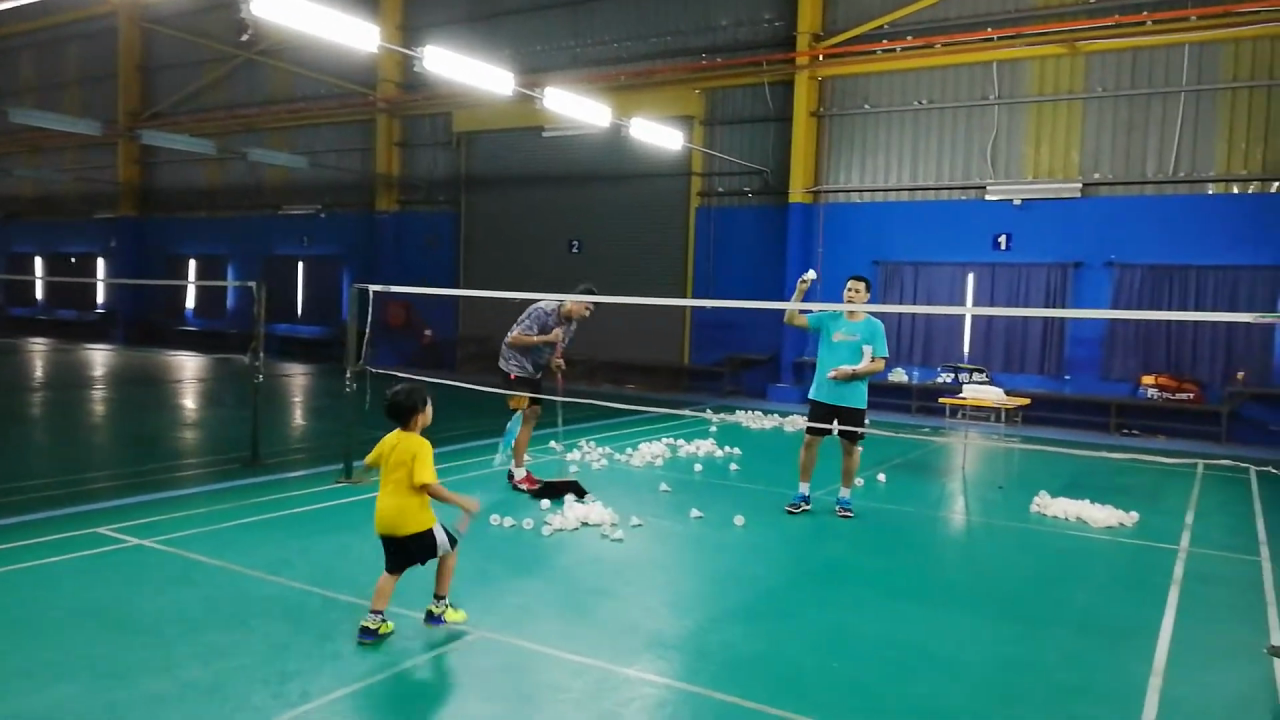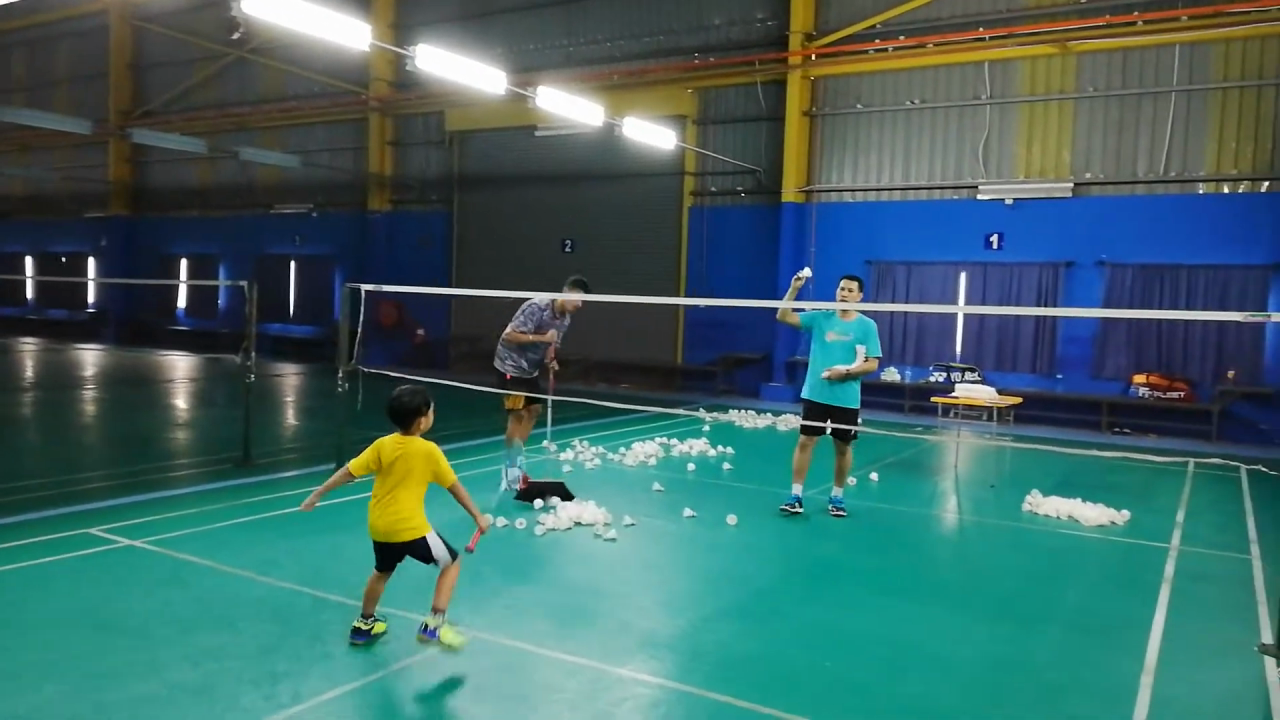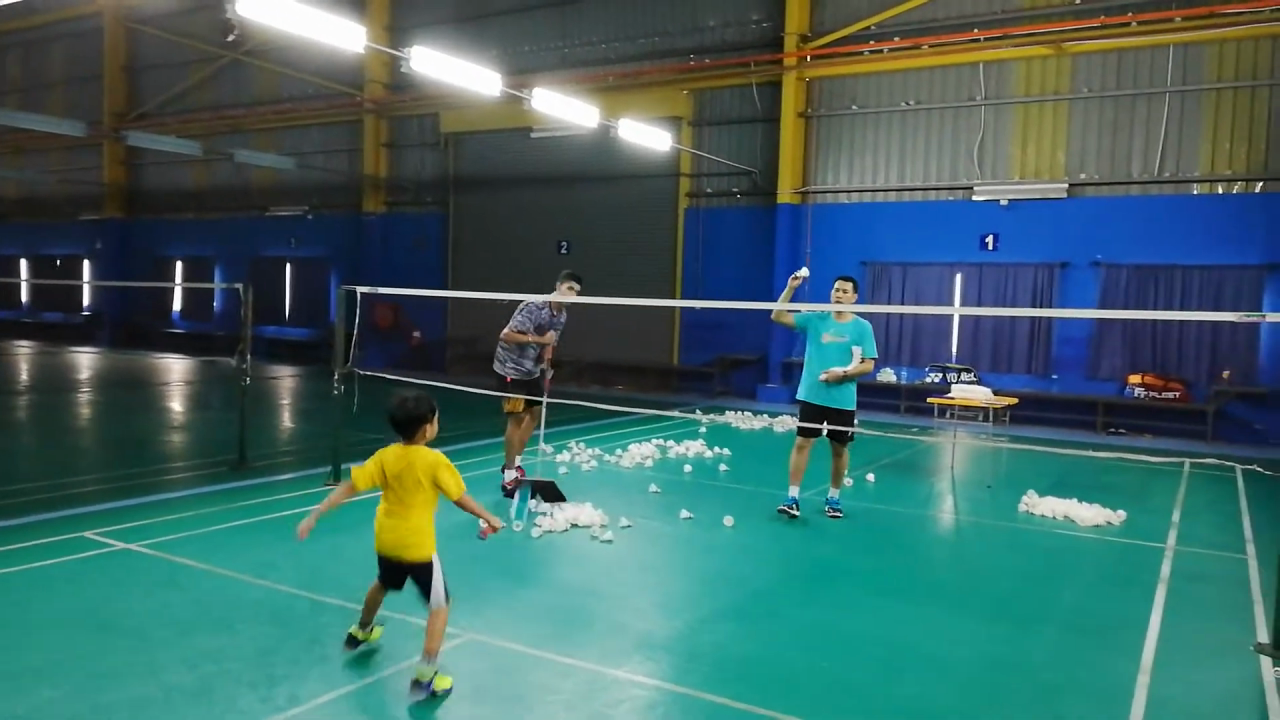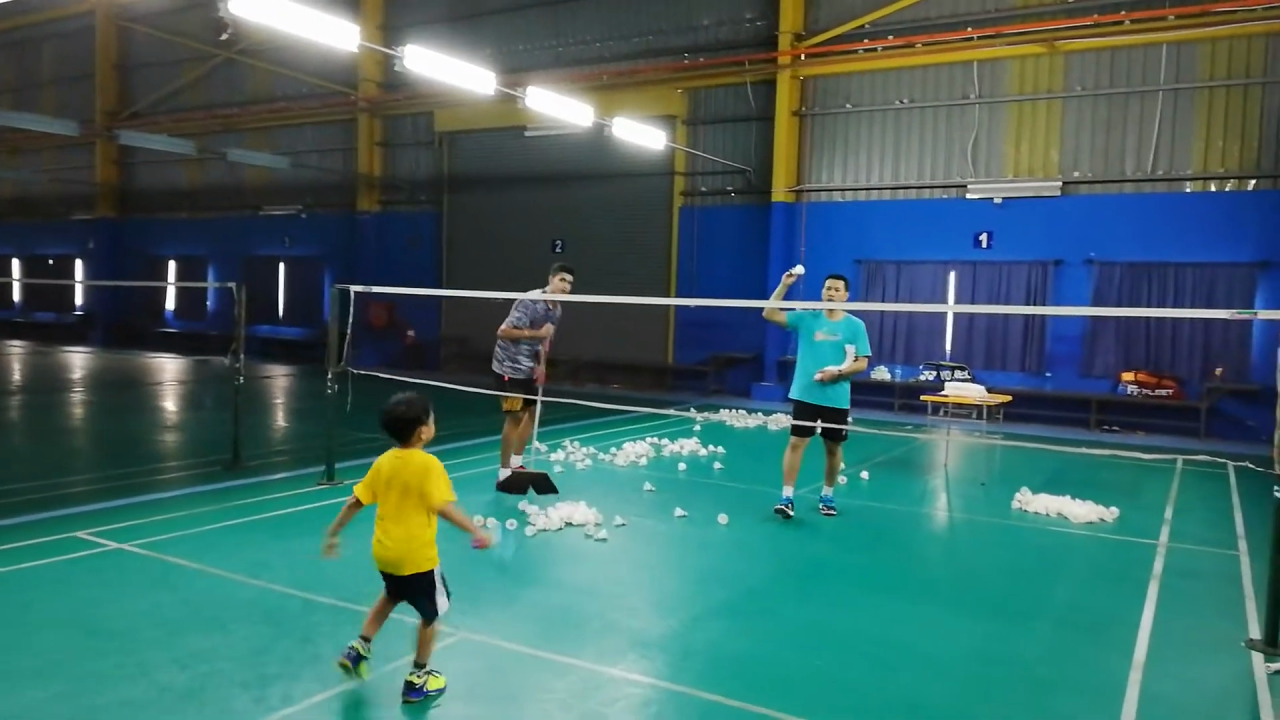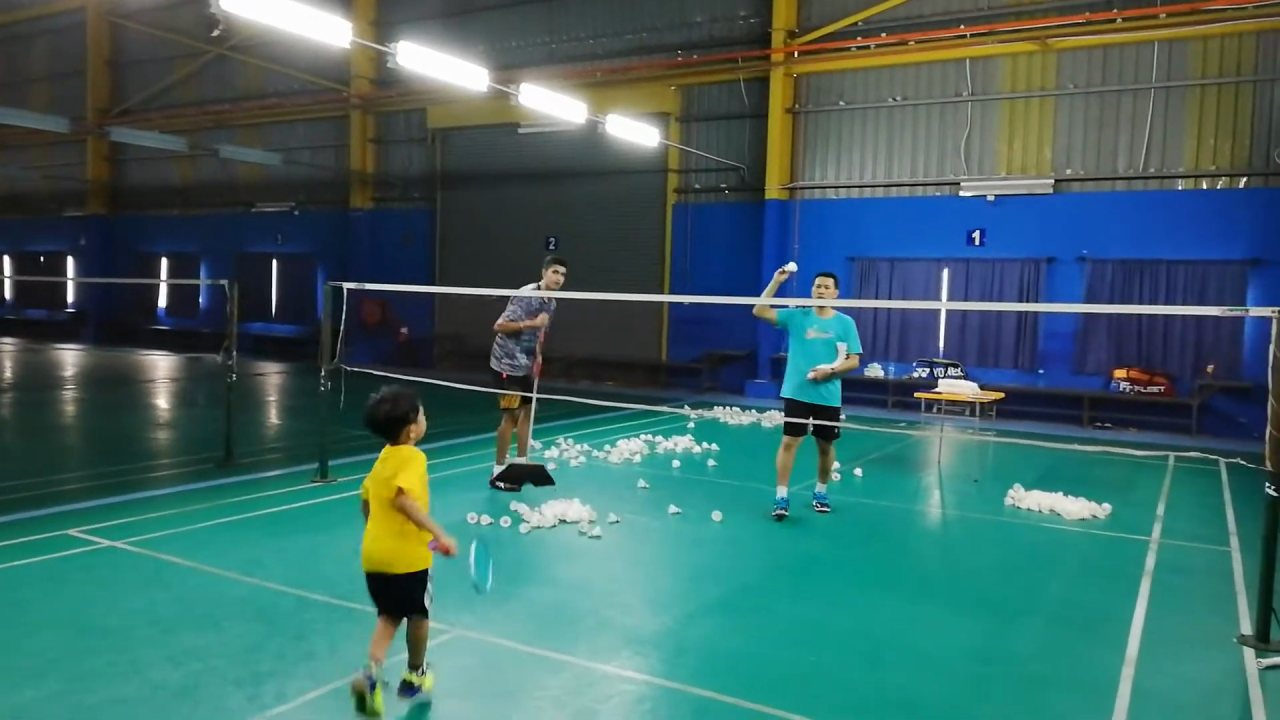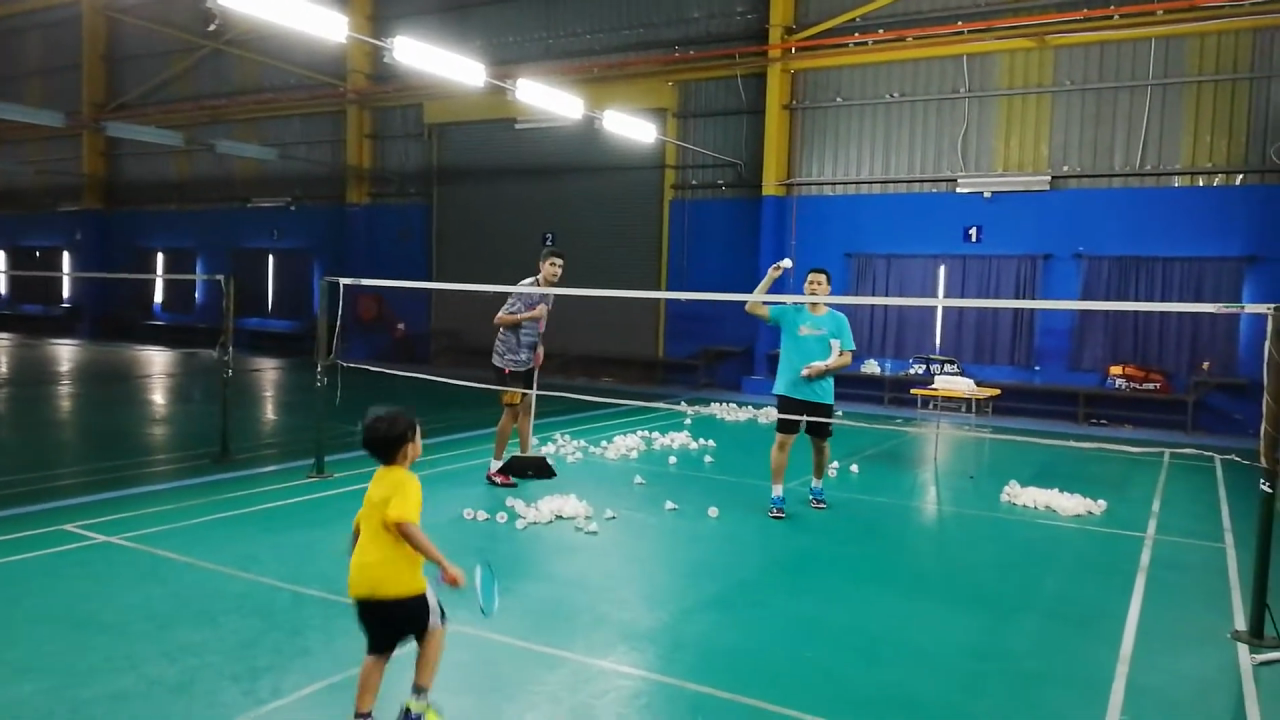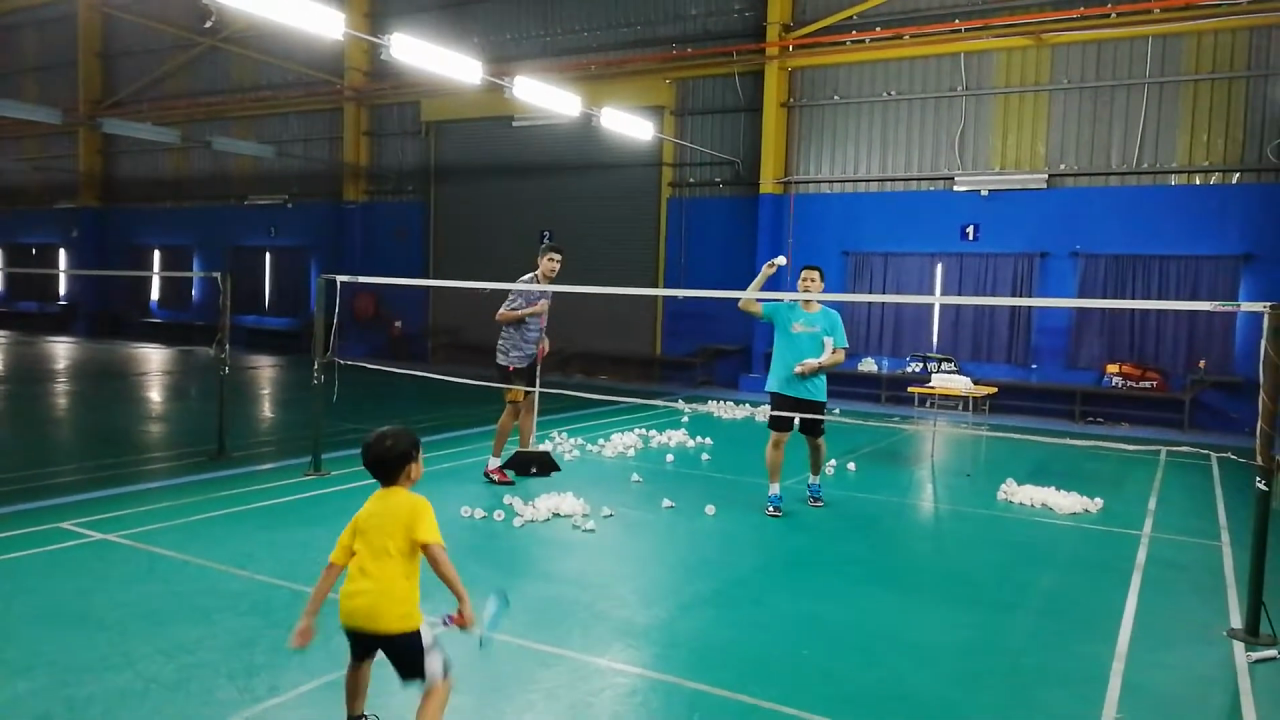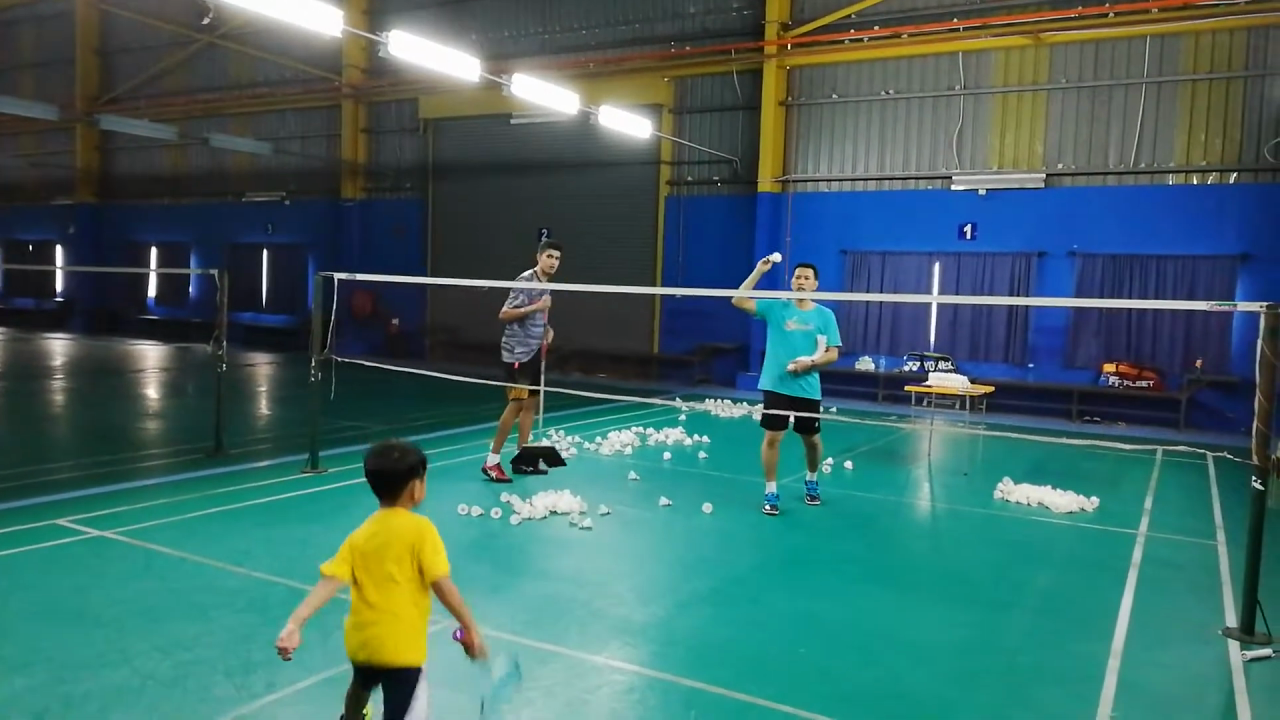
dt=0.1s
person 1, frame 1
left shoulder: (388, 440)
right shoulder: (420, 446)
left elbow: (368, 465)
right elbow: (428, 486)
left wrist: (361, 474)
right wrist: (462, 502)
left hip: (386, 519)
right hip: (413, 521)
left knee: (393, 569)
right knee: (448, 550)
left ankle: (373, 621)
right ankle: (439, 607)
person 1, frame 2
left shoulder: (381, 446)
right shoulder: (430, 451)
left elbow: (349, 472)
right elbow: (454, 486)
left wrist: (318, 493)
right wrist: (477, 515)
left hip: (380, 525)
right hip: (410, 526)
left knee: (383, 570)
right knee: (452, 563)
left ankle: (364, 623)
right ankle: (435, 624)
person 1, frame 3
left shoulder: (385, 456)
right shoulder: (435, 460)
left elbow: (349, 486)
right elbow: (460, 497)
left wrist: (315, 515)
right wrist: (489, 518)
left hip: (386, 539)
right hip: (417, 545)
left knee: (383, 583)
right knee: (439, 605)
left ankle: (361, 630)
right ankle: (426, 674)
person 1, frame 4
left shoulder: (383, 464)
right shoulder: (428, 464)
left elbow: (356, 502)
right elbow: (444, 507)
left wrist: (333, 532)
right wrist: (476, 532)
left hip: (384, 552)
right hip: (416, 556)
left knee: (392, 595)
right knee: (432, 614)
left ankle: (358, 649)
right ankle: (418, 680)
person 1, frame 5
left shoulder: (383, 458)
right shoulder: (413, 457)
left elbow: (366, 501)
right elbow: (403, 499)
right wrist: (439, 534)
left hip: (374, 554)
right hip: (408, 556)
left knee: (389, 615)
right knee: (418, 614)
left ankle: (370, 676)
right ankle: (414, 676)
person 1, frame 6
left shoulder: (377, 483)
right shoulder: (405, 480)
right elbow: (405, 524)
right wrist: (444, 563)
left hip: (363, 585)
right hip: (399, 584)
left knee: (378, 652)
right knee: (433, 628)
person 1, frame 7
left shoulder: (364, 512)
right shoulder: (416, 506)
left elbow: (333, 566)
right elbow: (434, 551)
left wrist: (308, 616)
right wrist: (464, 599)
left hip: (354, 611)
right hip: (393, 616)
left knee: (360, 659)
right knee: (439, 683)
person 1, frame 8
left shoulder: (359, 536)
right shoulder: (421, 528)
left elbow: (327, 583)
right elbow: (441, 582)
left wrist: (294, 625)
right wrist: (471, 629)
left hip: (362, 643)
right hip: (402, 648)
left knee: (362, 684)
person 2, frame 1
left shoulder: (874, 326)
right shoulder: (828, 319)
left elbow: (879, 364)
right elbow: (791, 320)
left wrist: (852, 372)
right wrist: (799, 293)
left hip: (853, 399)
right hip: (821, 394)
left knee: (850, 447)
right knee: (810, 441)
left ankle: (844, 498)
right ankle: (803, 495)
person 2, frame 2
left shoulder: (867, 326)
right shoulder: (820, 318)
left elbow: (872, 364)
right elbow: (783, 317)
left wrist: (845, 371)
right wrist: (794, 289)
left hip: (847, 399)
right hip: (815, 394)
left knee: (843, 447)
right knee: (805, 442)
left ankle: (837, 497)
right ankle: (796, 496)
person 2, frame 3
left shoulder: (862, 327)
right shoulder: (815, 320)
left elbow: (868, 365)
right elbow: (778, 317)
left wrist: (843, 373)
right wrist: (790, 288)
left hip: (843, 400)
right hip: (811, 396)
left knee: (839, 449)
right knee: (802, 443)
left ankle: (833, 498)
right ankle: (793, 498)
person 2, frame 4
left shoulder: (855, 325)
right shoulder: (806, 319)
left elbow: (862, 363)
right elbow: (769, 314)
left wrist: (837, 372)
right wrist: (784, 285)
left hip: (837, 398)
right hip: (804, 394)
left knee: (833, 447)
right knee: (796, 443)
left ankle: (827, 495)
right ankle: (787, 498)
person 2, frame 5
left shoulder: (845, 323)
right shoulder: (796, 316)
left elbow: (853, 361)
right elbow: (759, 311)
left wrist: (830, 371)
right wrist: (776, 282)
left hip: (828, 396)
right hip: (796, 393)
left knee: (826, 446)
right knee: (789, 442)
left ankle: (820, 492)
right ankle: (781, 498)
person 2, frame 6
left shoulder: (838, 320)
right shoulder: (789, 313)
left elbow: (847, 357)
right elbow: (752, 308)
left wrist: (824, 367)
right wrist: (769, 278)
left hip: (821, 393)
right hip: (789, 390)
left knee: (820, 443)
right knee: (783, 440)
left ankle: (816, 487)
right ankle: (777, 496)
person 2, frame 7
left shoulder: (831, 317)
right shoulder: (782, 310)
left elbow: (839, 355)
right elbow: (745, 305)
left wrist: (817, 365)
right wrist: (763, 275)
left hip: (814, 390)
right hip: (782, 387)
left knee: (815, 441)
right knee: (777, 438)
left ankle: (814, 484)
right ankle: (774, 494)
person 2, frame 8
left shoulder: (825, 315)
right shoulder: (775, 307)
left elbow: (833, 354)
right elbow: (739, 300)
left wrist: (810, 363)
right wrist: (758, 271)
left hip: (808, 388)
right hip: (775, 385)
left knee: (811, 439)
right knee: (772, 437)
left ankle: (811, 480)
right ankle: (771, 493)
person 3, frame 1
left shoulder: (570, 325)
right shoulder: (542, 312)
left elbow: (553, 351)
right elbow: (514, 339)
left wrist: (555, 363)
right wrist: (547, 338)
left hip: (533, 369)
right hip: (515, 365)
left knee: (534, 412)
right knee: (522, 414)
left ankle: (516, 467)
right ankle: (519, 475)
person 3, frame 2
left shoulder: (565, 320)
right shoulder: (536, 308)
right elbow: (508, 335)
left wrist: (550, 361)
right wrist: (540, 338)
left hip: (530, 368)
right hip: (511, 365)
left knee: (534, 410)
right knee: (517, 415)
left ankle: (513, 463)
right ankle: (512, 474)
person 3, frame 3
left shoulder: (562, 316)
right shoulder: (533, 307)
right elbow: (506, 335)
left wrist: (545, 361)
right wrist: (538, 339)
left hip: (530, 369)
right hip: (510, 367)
left knee: (535, 411)
right knee: (516, 417)
left ankle: (514, 463)
right ankle: (509, 477)
person 3, frame 4
left shoulder: (556, 310)
right shoulder: (529, 302)
right elbow: (503, 332)
left wrist: (541, 364)
right wrist: (536, 333)
left hip: (528, 367)
right hip: (509, 366)
left knee: (533, 411)
right knee: (514, 417)
left ankle: (516, 462)
right ankle: (504, 476)
person 3, frame 5
left shoulder: (551, 303)
right shoulder: (525, 296)
right elbow: (499, 326)
left wrist: (537, 355)
right wrist: (532, 323)
left hip: (525, 363)
right hip: (507, 363)
left knee: (529, 409)
right knee: (511, 414)
left ankle: (521, 463)
right ankle: (498, 473)
person 3, frame 6
left shoulder: (548, 295)
right shoulder: (525, 289)
right elbow: (499, 319)
left wrist: (539, 346)
right wrist: (530, 315)
left hip: (528, 359)
right hip: (509, 359)
left knee: (528, 406)
right knee: (512, 410)
right ankle: (495, 469)
person 3, frame 7
left shoulder: (546, 290)
right shoulder: (525, 284)
right elbow: (501, 316)
left wrist: (542, 337)
right wrist: (532, 310)
left hip: (531, 356)
right hip: (512, 356)
left knee: (530, 405)
right knee: (514, 407)
right ankle: (493, 466)
person 3, frame 8
left shoulder: (546, 285)
right shoulder: (525, 281)
right elbow: (505, 315)
left wrist: (547, 329)
right wrist: (536, 307)
left hip: (534, 352)
right hip: (518, 351)
left knee: (531, 403)
right knee: (517, 404)
left ankle: (522, 459)
right ankle: (492, 461)
